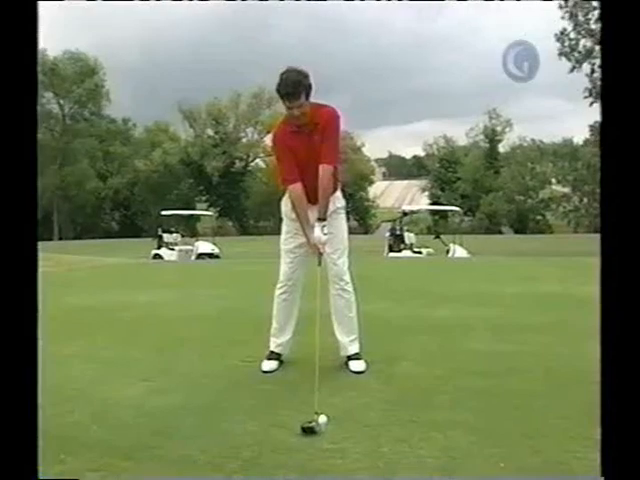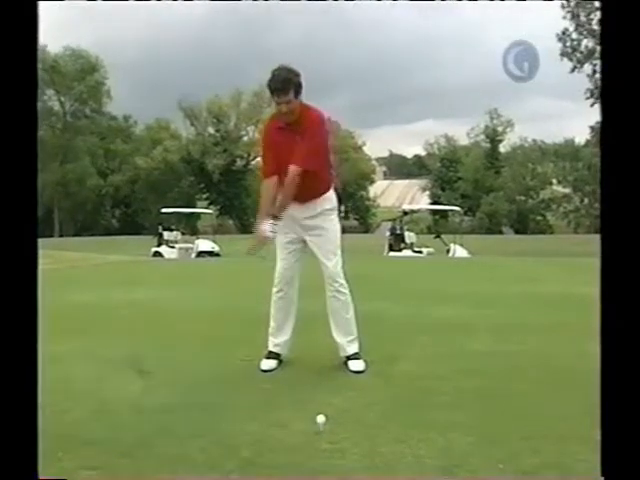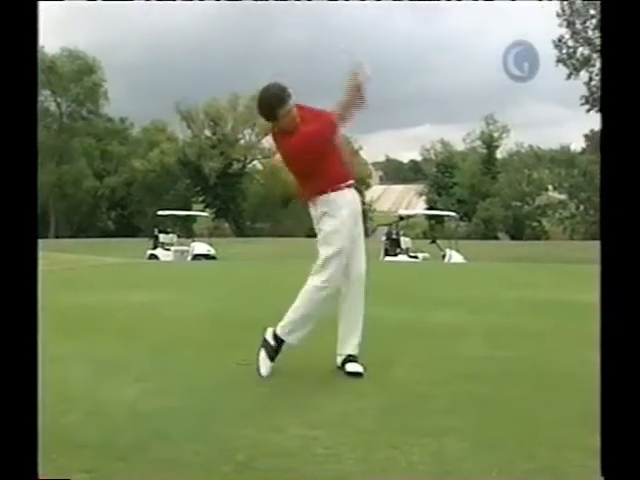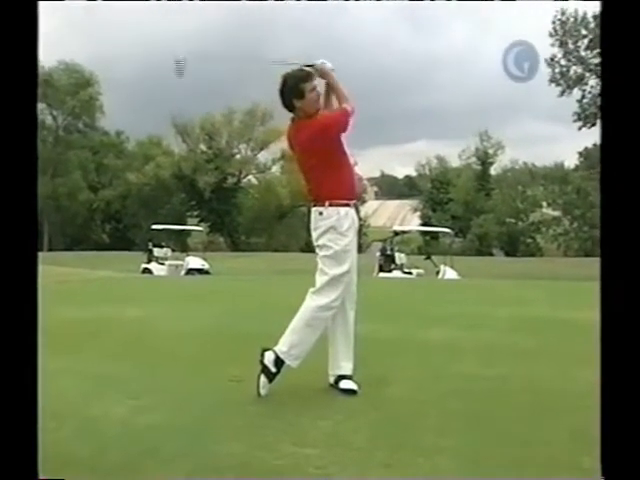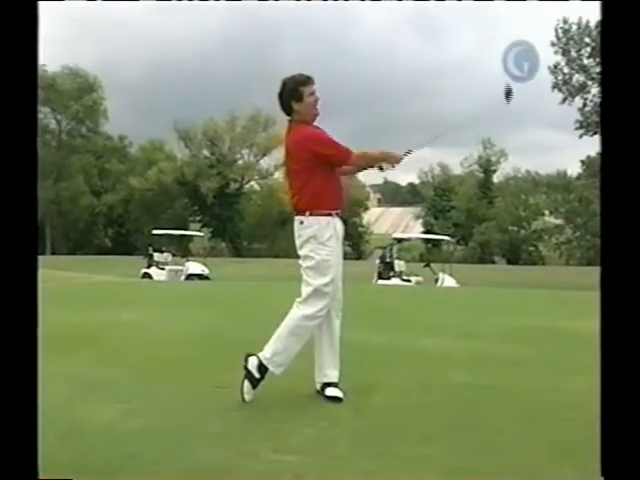
dt=1s
person 1, frame 1
left shoulder: (329, 117)
right shoulder: (281, 135)
left elbow: (326, 169)
right elbow: (293, 185)
left wrist: (321, 222)
right wrist: (308, 232)
left hip: (330, 204)
right hip: (295, 208)
left knee: (340, 277)
right knee: (288, 279)
left ankle: (350, 348)
right ankle: (277, 347)
person 1, frame 2
left shoulder: (316, 121)
right shoulder: (270, 128)
left elbow: (297, 172)
right elbow: (270, 175)
left wrist: (274, 216)
right wrist: (263, 218)
left hip: (321, 206)
right hip: (289, 209)
left knee: (334, 276)
right knee: (283, 278)
left ankle: (350, 348)
right ankle: (277, 347)
person 1, frame 3
left shoulder: (302, 120)
right shoulder: (296, 142)
left elbow: (334, 117)
right elbow: (335, 120)
left wrist: (352, 97)
right wrist: (352, 98)
left hip: (345, 199)
right hip: (333, 205)
left knee: (354, 277)
right knee: (327, 278)
left ankle: (347, 353)
right ankle: (278, 337)
person 1, frame 4
left shoulder: (298, 131)
right shoulder: (319, 127)
right elbow: (347, 107)
left wrist: (328, 82)
right wrist: (330, 77)
left hip: (339, 214)
right hip: (335, 216)
left knee: (344, 296)
right knee: (327, 293)
left ankle: (340, 371)
right ankle: (278, 357)
person 1, frame 5
left shoulder: (302, 135)
right shoulder: (309, 137)
left elbow: (338, 167)
right elbow: (354, 159)
left wrist: (375, 161)
right wrist: (385, 156)
left hip: (325, 224)
right hip: (318, 226)
left knee: (330, 305)
right knee: (314, 303)
left ankle: (327, 377)
right ankle: (263, 363)
